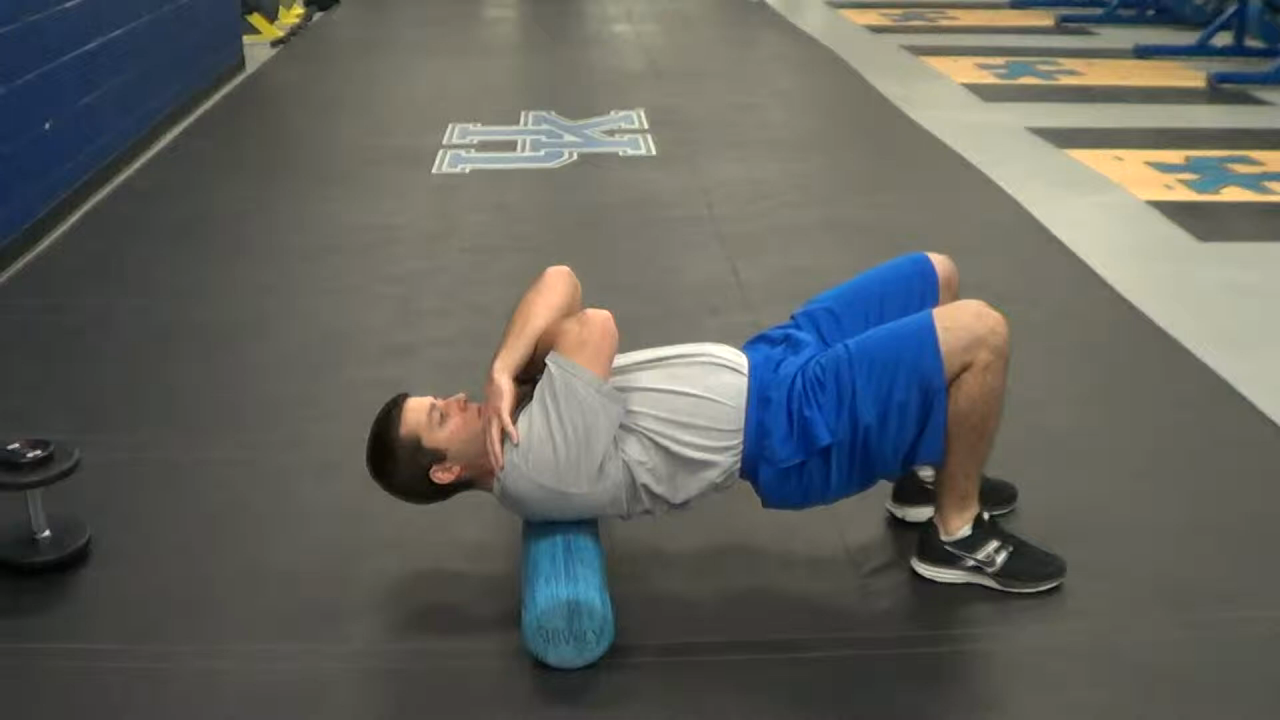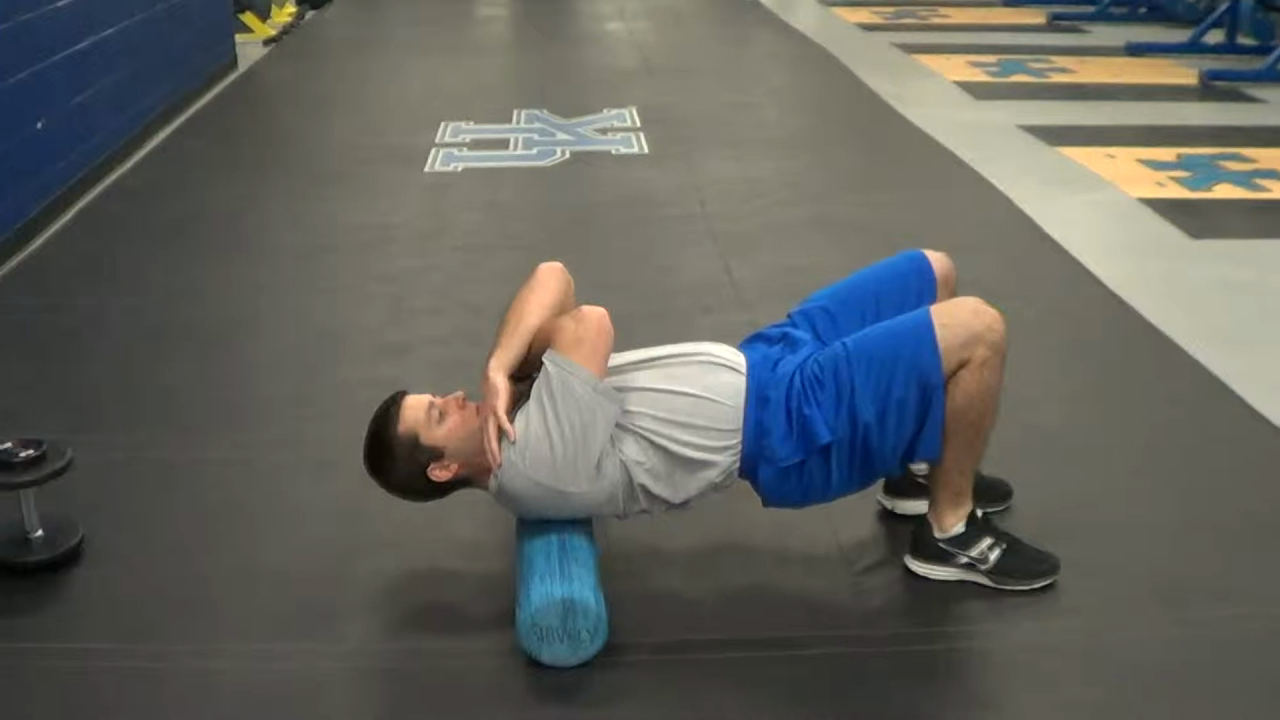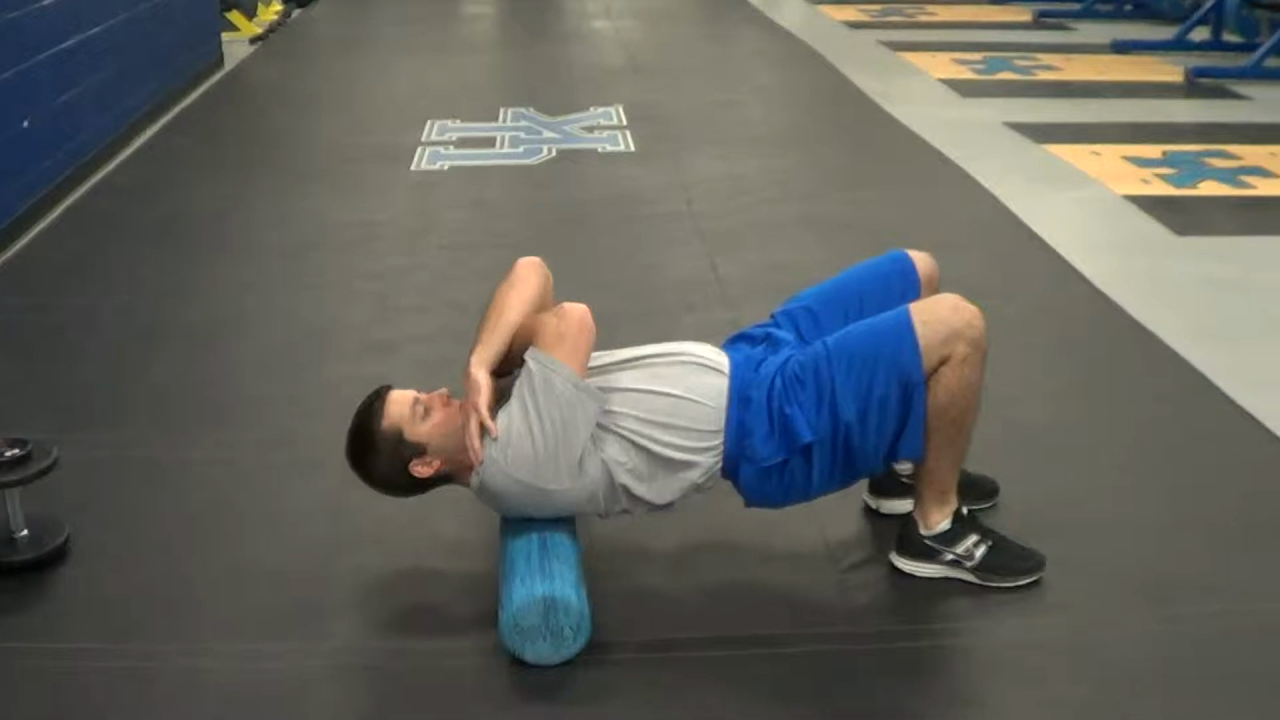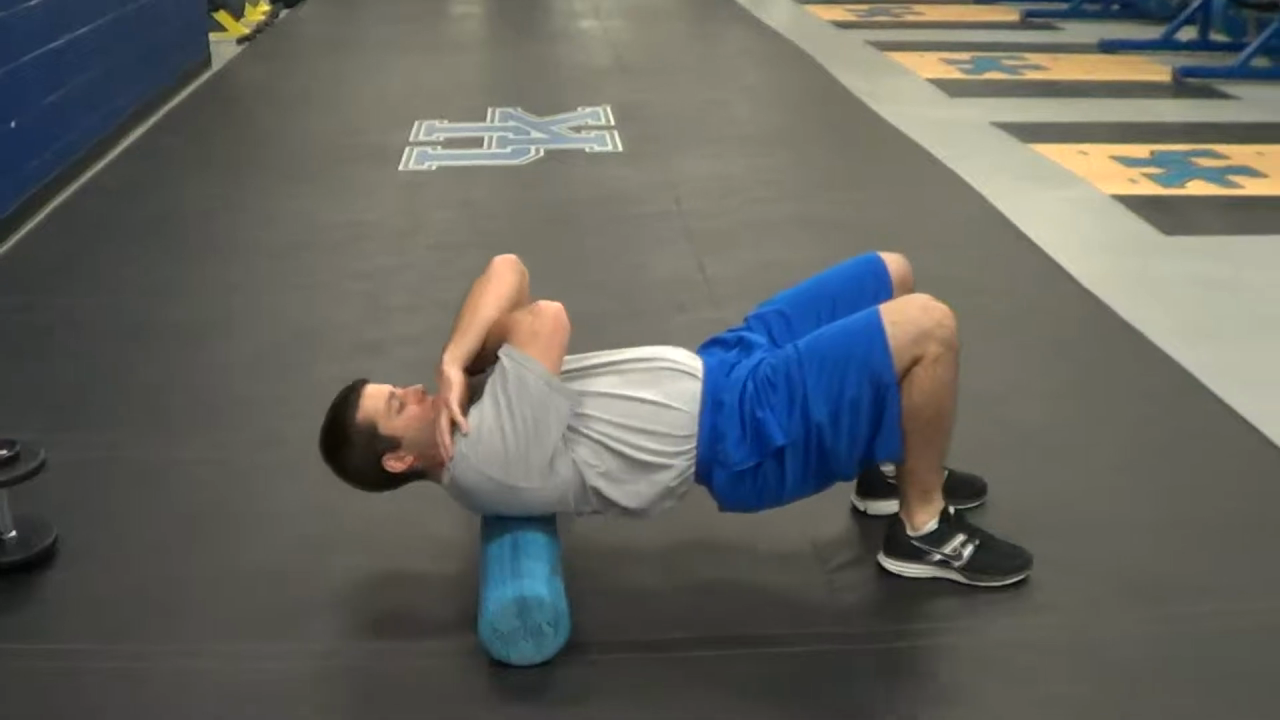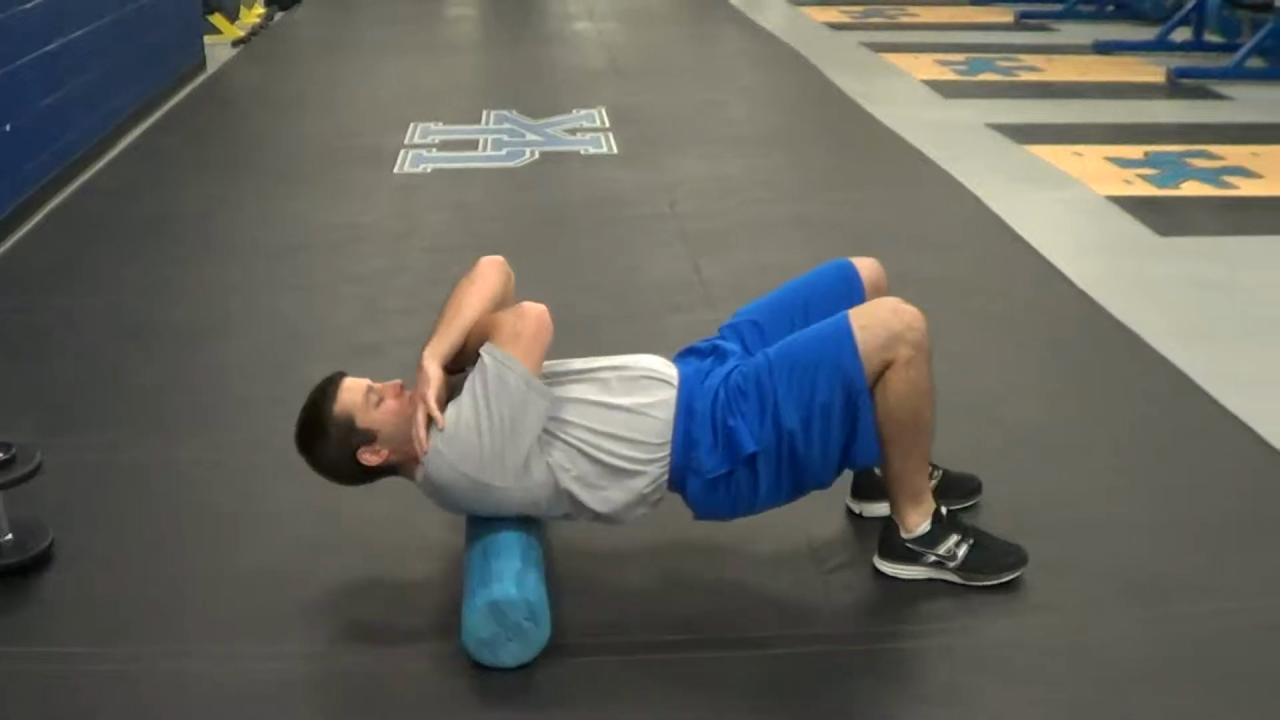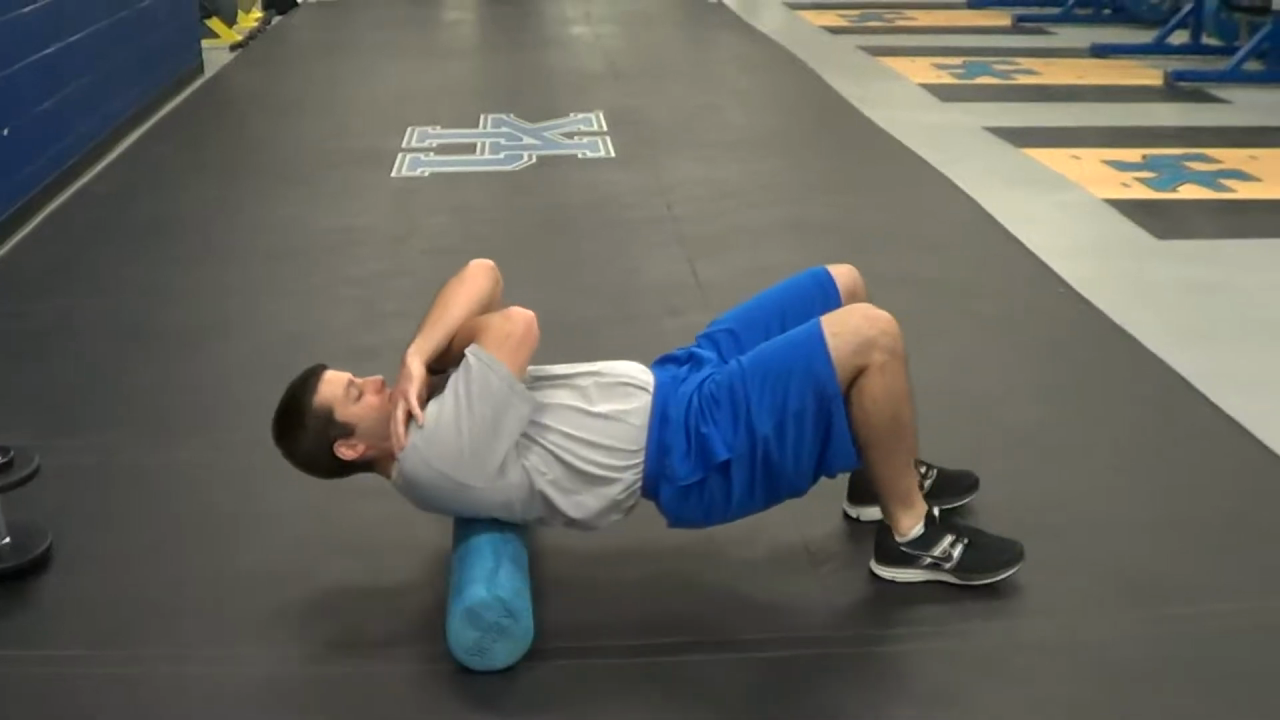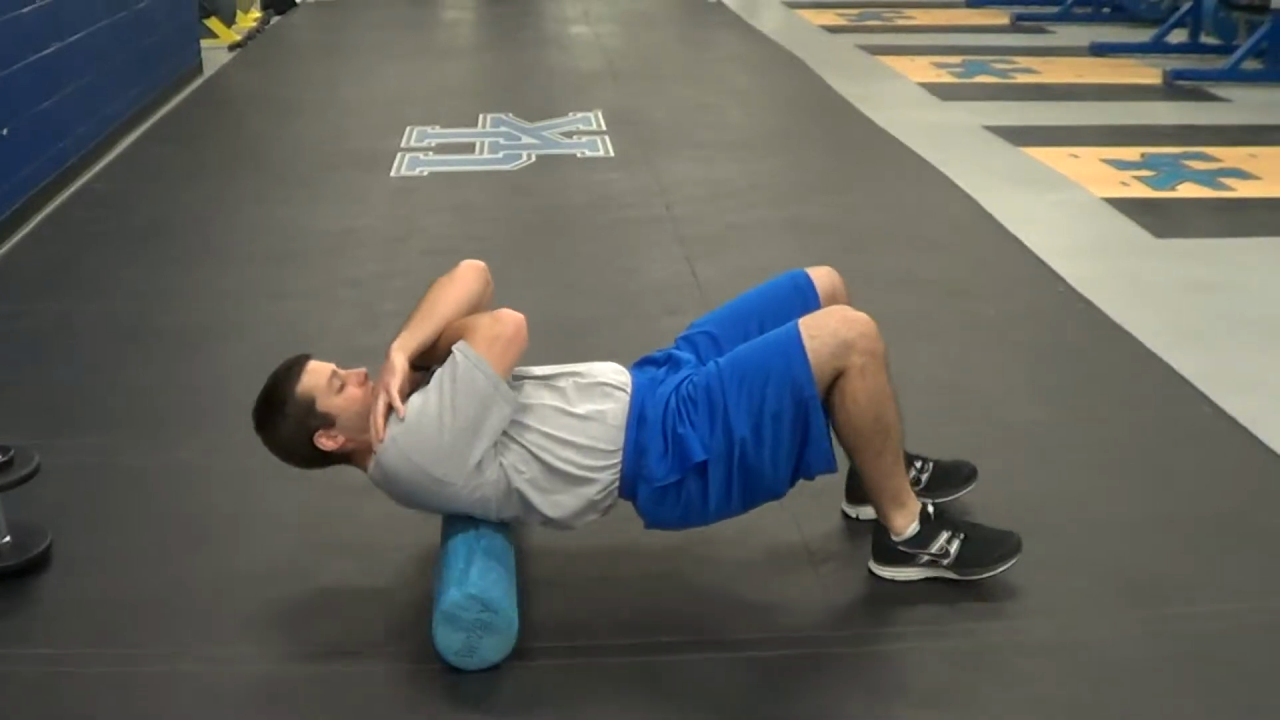
dt=0.1s
person 1, frame 1
left shoulder: (525, 417)
right shoulder: (543, 474)
left elbow: (560, 281)
right elbow: (595, 328)
left wrist: (505, 366)
right wrist: (519, 368)
left hip: (762, 367)
right hip: (783, 428)
left knee: (938, 276)
right knee: (982, 333)
left ankle: (926, 470)
right ankle: (956, 535)
person 1, frame 2
left shoulder: (516, 418)
right shoulder: (539, 472)
left elbow: (552, 277)
right elbow: (591, 325)
left wrist: (501, 364)
right wrist: (513, 366)
left hip: (759, 364)
right hip: (780, 425)
left knee: (935, 273)
right knee: (978, 330)
left ankle: (920, 467)
right ankle: (949, 532)
person 1, frame 3
left shoulder: (493, 416)
right shoulder: (519, 470)
left elbow: (531, 270)
right elbow: (571, 322)
left wrist: (481, 359)
right wrist: (505, 349)
left hip: (739, 370)
right hip: (761, 427)
left knee: (918, 273)
right knee: (957, 325)
left ankle: (901, 468)
right ankle: (936, 529)
person 1, frame 4
left shoulder: (469, 414)
right shoulder: (490, 468)
left elbow: (507, 268)
right elbow: (547, 320)
left wrist: (456, 356)
right wrist: (479, 346)
left hip: (717, 370)
right hip: (737, 430)
left knee: (893, 273)
right knee: (929, 325)
left ankle: (887, 469)
right ankle: (922, 529)
person 1, frame 5
left shoulder: (440, 413)
right shoulder: (462, 464)
left elbow: (493, 271)
right elbow: (531, 321)
left wrist: (436, 353)
right wrist: (460, 344)
left hip: (689, 382)
right hip: (709, 441)
left knee: (866, 281)
right knee: (897, 328)
left ankle: (884, 470)
right ankle: (916, 532)
person 1, frame 6
left shoulder: (421, 414)
right shoulder: (439, 464)
left elbow: (481, 273)
right elbow: (517, 325)
left wrist: (420, 353)
right wrist: (441, 345)
left hip: (669, 386)
right hip: (688, 448)
left knee: (844, 285)
right knee: (871, 334)
left ankle: (878, 472)
right ankle: (909, 534)
person 1, frame 7
left shoulder: (407, 410)
right shoulder: (416, 453)
left elbow: (475, 274)
right elbow: (508, 331)
left wrist: (404, 346)
right wrist: (422, 348)
left hip: (645, 393)
right hip: (663, 453)
left knee: (822, 287)
right knee: (848, 336)
left ankle: (878, 472)
right ankle: (908, 532)
